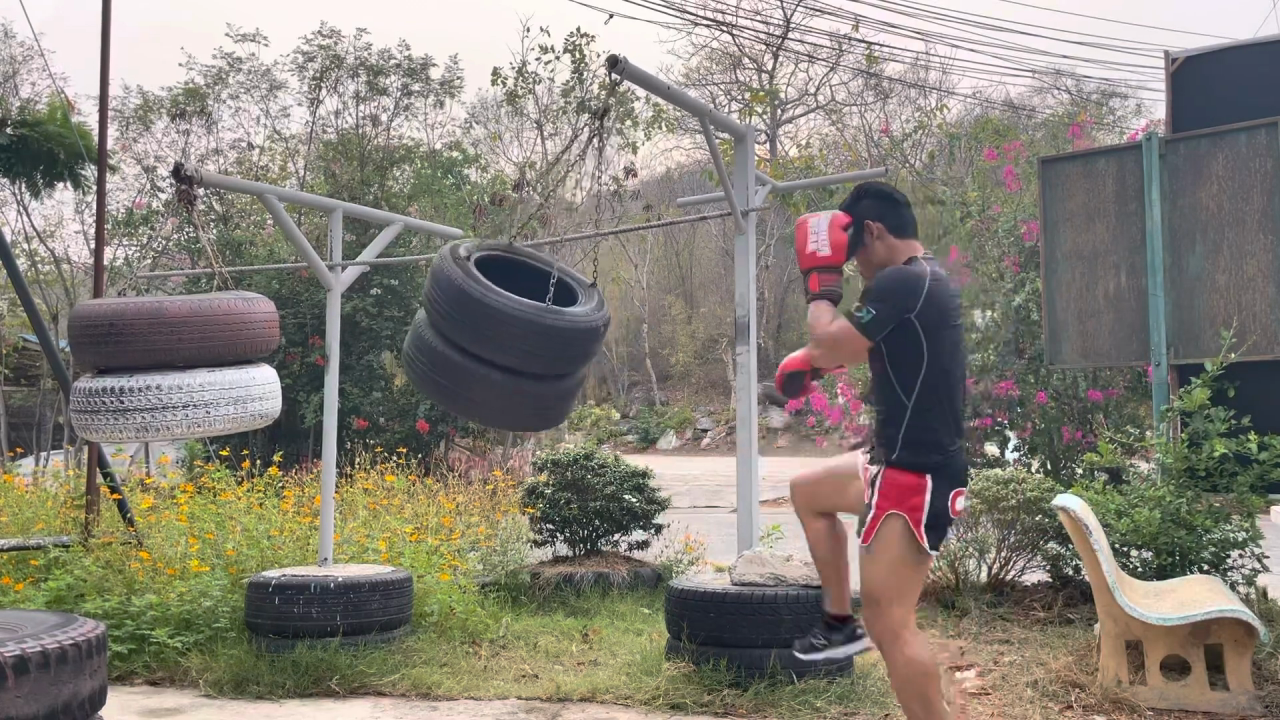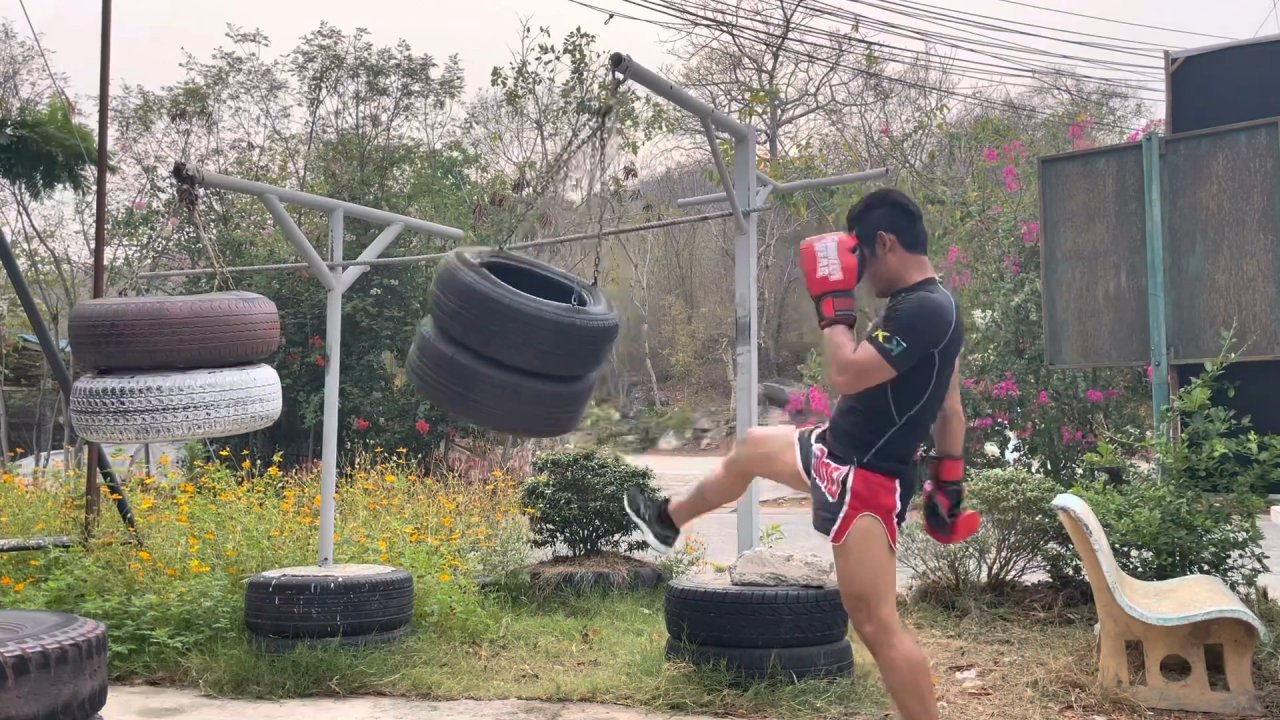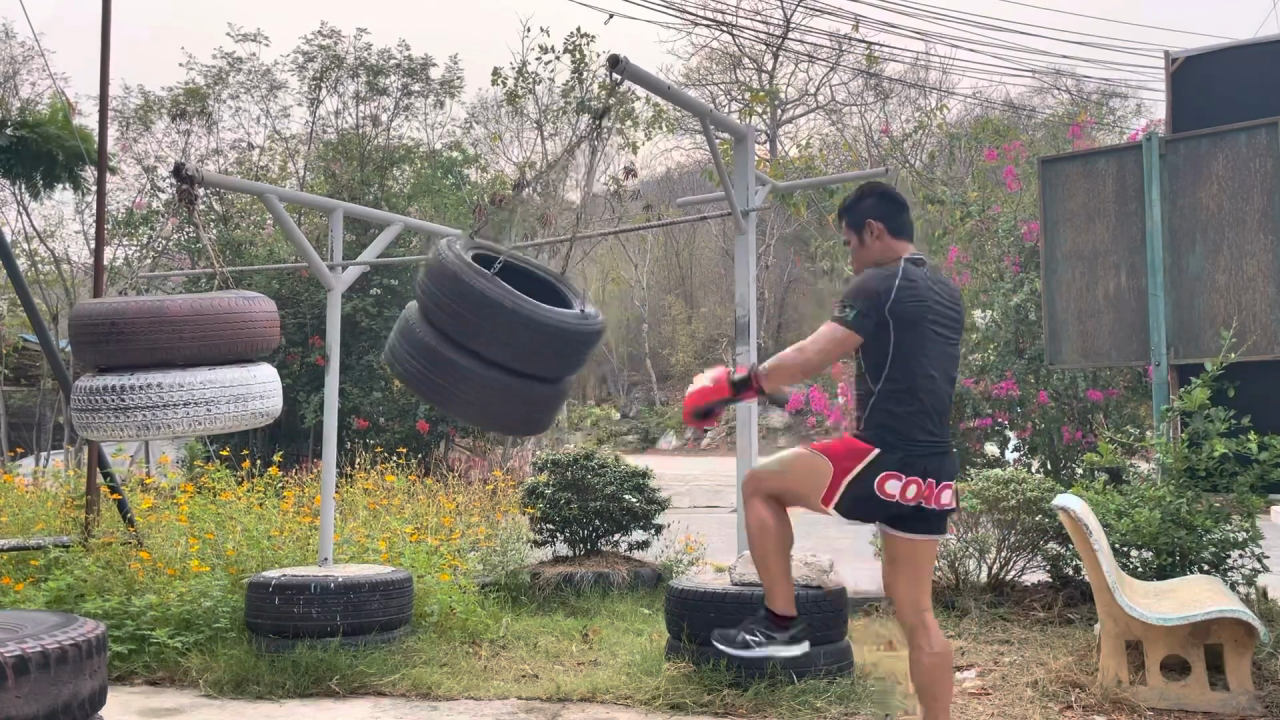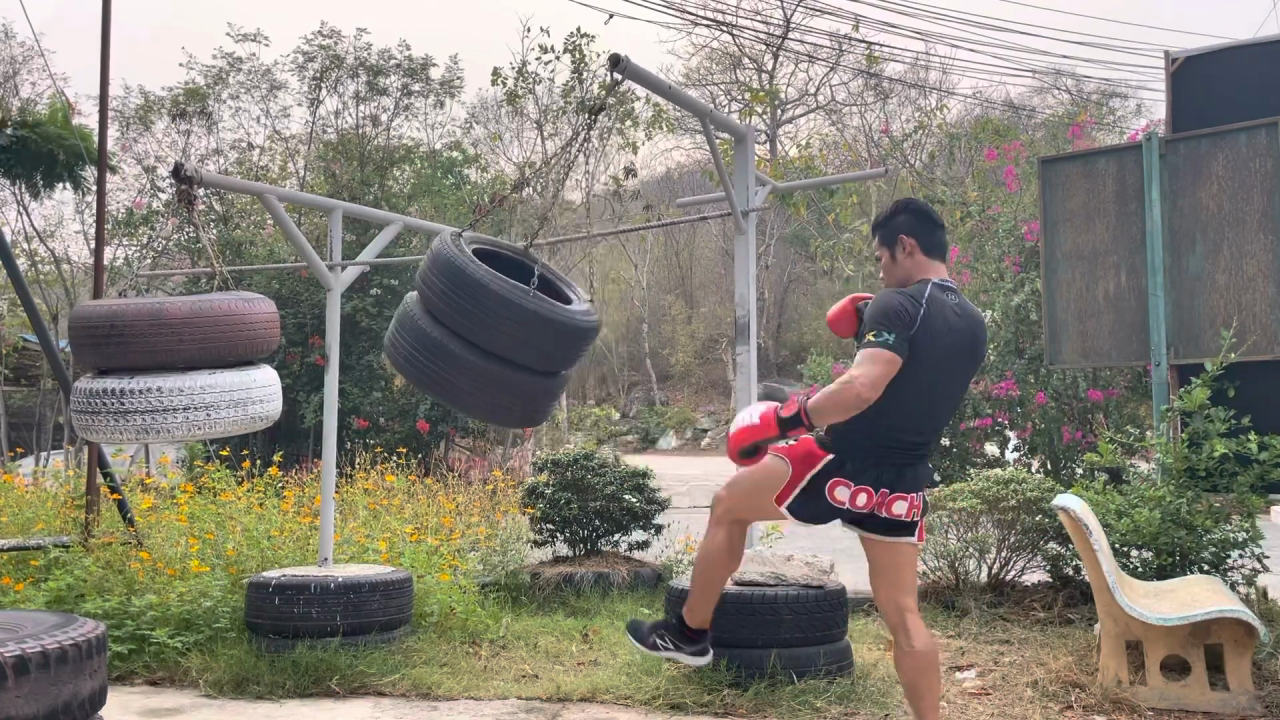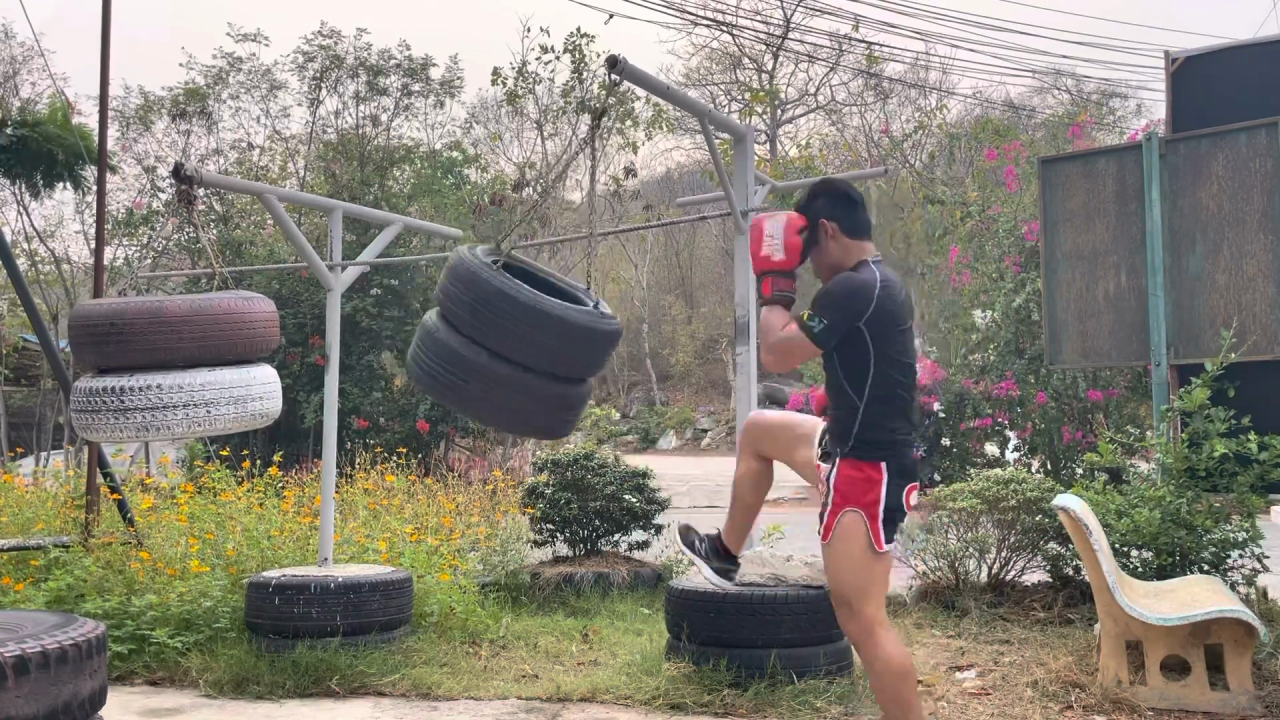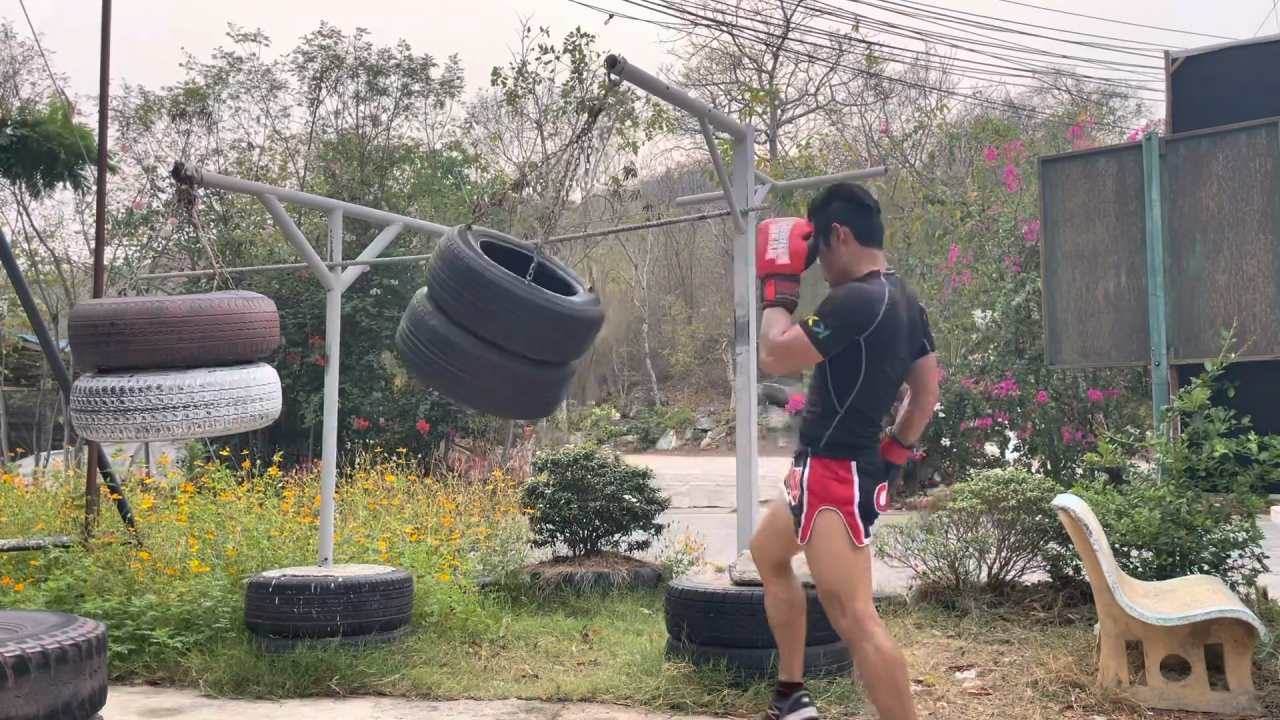
dt=0.4s
person 1, frame 1
left shoulder: (913, 285)
right shoulder: (923, 280)
left elbow: (829, 351)
left wrist: (820, 277)
right wrist: (812, 364)
left hip: (914, 482)
right hip: (905, 461)
left knee: (890, 623)
right knee: (808, 492)
right ankle: (839, 623)
person 1, frame 2
left shoulder: (926, 311)
right shoulder: (925, 304)
left elbow: (846, 375)
right elbow: (950, 403)
left wrist: (832, 299)
right wrist: (948, 482)
left hip: (866, 479)
right hip: (834, 450)
left knee: (877, 622)
right knee: (751, 444)
right ankle: (670, 519)
person 1, frame 3
left shoulder: (881, 287)
right shoulder: (948, 294)
left elbow: (811, 358)
left wrist: (738, 383)
left hip: (878, 461)
right hip: (934, 477)
left knee: (761, 486)
right knee: (915, 613)
left ankle: (782, 622)
person 1, frame 4
left shoulder: (906, 308)
right shoulder: (974, 326)
left elbow: (862, 386)
left wrist: (786, 420)
left hip: (840, 466)
right hip: (903, 488)
left knee: (730, 505)
right knee: (903, 616)
left ankle: (689, 631)
person 1, frame 5
left shoulder: (855, 291)
right shoulder: (883, 284)
left elbow: (775, 356)
left wrist: (773, 280)
left hip: (869, 474)
right hip: (851, 450)
left knee: (862, 621)
right knee: (757, 430)
right ankle: (726, 551)
person 1, frame 6
left shoulder: (857, 302)
right shoulder: (904, 304)
left elbow: (774, 356)
right elbow: (926, 389)
left wrist: (779, 283)
right wrist: (895, 450)
left hip: (838, 475)
right hip: (863, 469)
left knee: (853, 617)
right knee: (767, 550)
